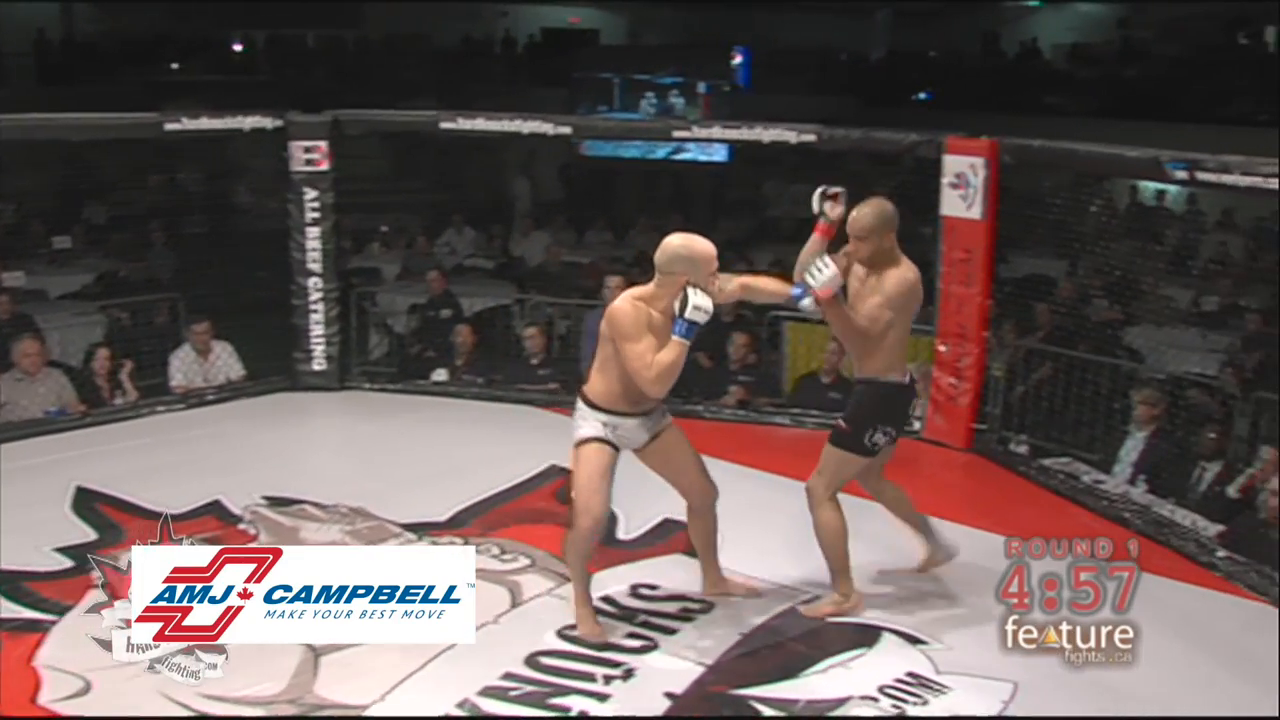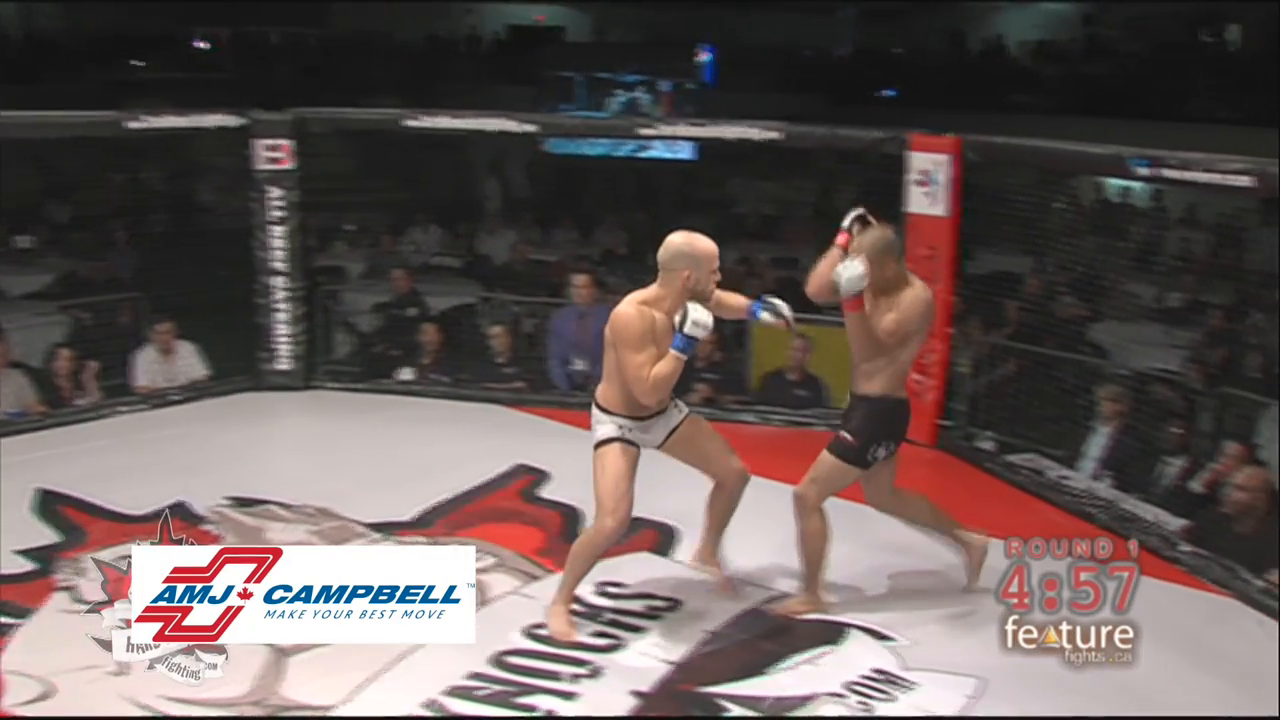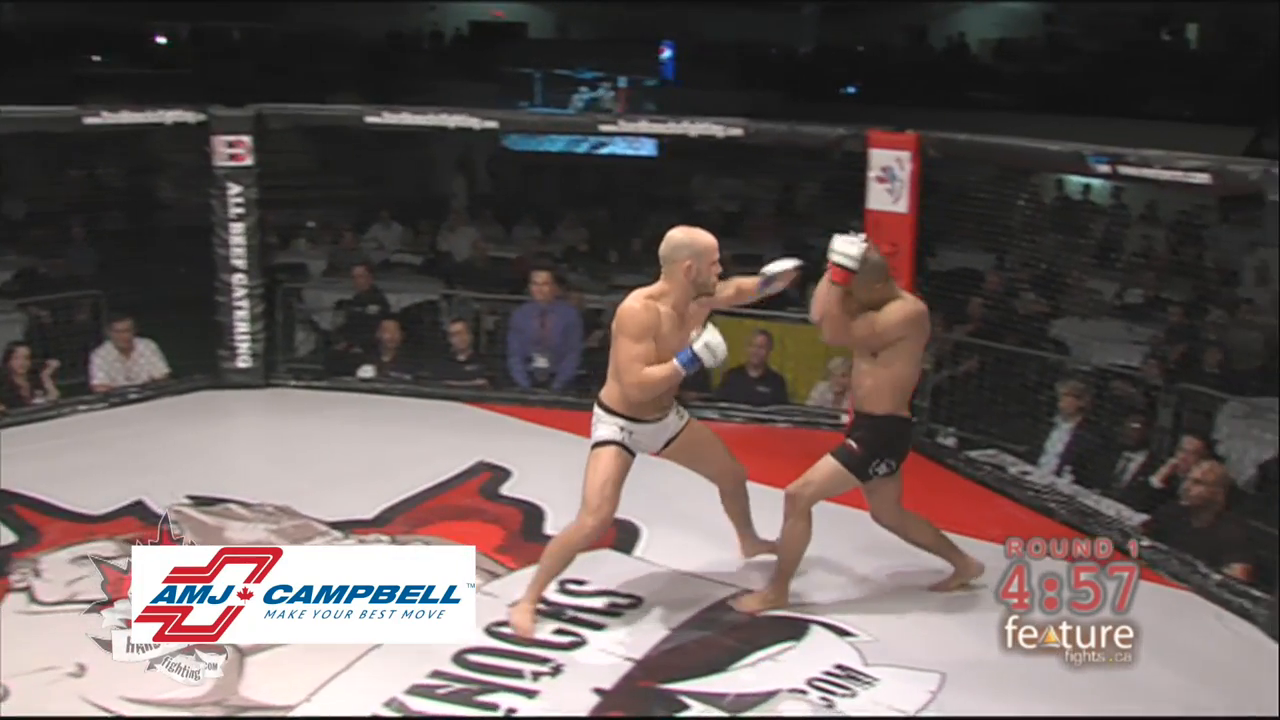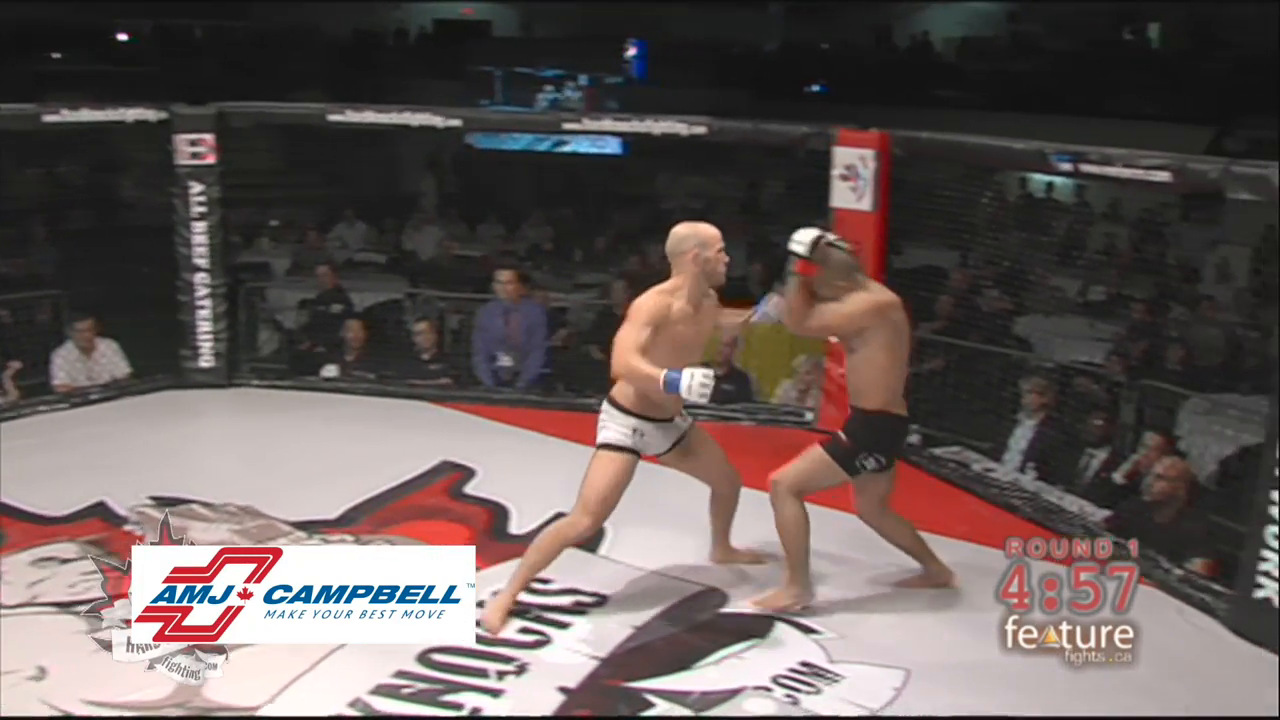
dt=0.3s
person 1, frame 1
left shoulder: (688, 296)
right shoulder: (627, 311)
left elbow: (744, 285)
right elbow: (656, 383)
left wrist: (798, 293)
right wrist: (686, 328)
left hip: (646, 417)
right hip: (600, 419)
left knee: (704, 494)
right knee: (591, 519)
left ankle: (713, 578)
right ankle: (582, 599)
person 1, frame 2
left shoulder: (692, 300)
right shoulder: (632, 317)
left elbow: (720, 301)
right elbow: (649, 391)
left wrist: (757, 309)
right wrist: (686, 342)
left hip: (665, 413)
right hip: (619, 421)
left knee: (735, 474)
right knee: (613, 521)
left ankle: (708, 553)
right ankle: (560, 603)
person 1, frame 3
left shoulder: (699, 301)
right shoulder: (638, 310)
left elbow: (734, 291)
right elbow: (636, 386)
left wrist: (767, 280)
right wrist: (689, 361)
left hip: (666, 418)
right hip: (619, 423)
left knee: (733, 475)
right knee: (593, 521)
left ankle: (749, 542)
right ankle: (527, 601)
person 1, frame 4
left shoulder: (705, 300)
right shoulder: (657, 304)
right elbow: (622, 364)
right wrist: (672, 381)
left hip: (671, 423)
right hip: (628, 423)
left knee: (728, 480)
right knee: (584, 521)
left ankle: (722, 549)
right ankle: (505, 596)
person 2, frame 1
left shoulder: (901, 279)
right shoulder: (858, 259)
left elbow: (858, 339)
right elbow: (802, 276)
left wrist: (827, 298)
right wrist: (825, 224)
left hip: (879, 395)
right hip: (884, 389)
left knee: (820, 489)
right knee: (870, 481)
left ankle: (844, 594)
right ankle: (935, 544)
person 2, frame 2
left shoulder: (916, 298)
right shoulder: (869, 282)
left elbow: (867, 351)
right elbow: (816, 291)
left wrist: (852, 301)
right wrist: (844, 241)
left hip: (879, 413)
right hip: (867, 406)
left knee: (807, 496)
right knee: (885, 496)
left ankle: (810, 595)
right ankle: (968, 543)
person 2, frame 3
left shoulder: (909, 312)
right shoulder: (868, 302)
left elbow: (835, 335)
right elbow: (820, 317)
left wrist: (841, 274)
right wrist: (837, 266)
left hip: (882, 431)
right hip: (869, 426)
left knee: (798, 496)
right knee: (890, 514)
left ankle: (776, 590)
right ankle: (964, 564)
person 2, frame 4
left shoulder: (875, 303)
right shoulder: (859, 292)
left elbow: (799, 325)
right elbow: (804, 315)
left wrist: (800, 265)
right wrist: (819, 262)
left hip: (874, 426)
right hip: (880, 422)
left knee: (783, 484)
right knee: (873, 510)
left ankle: (796, 586)
right ankle: (935, 570)
